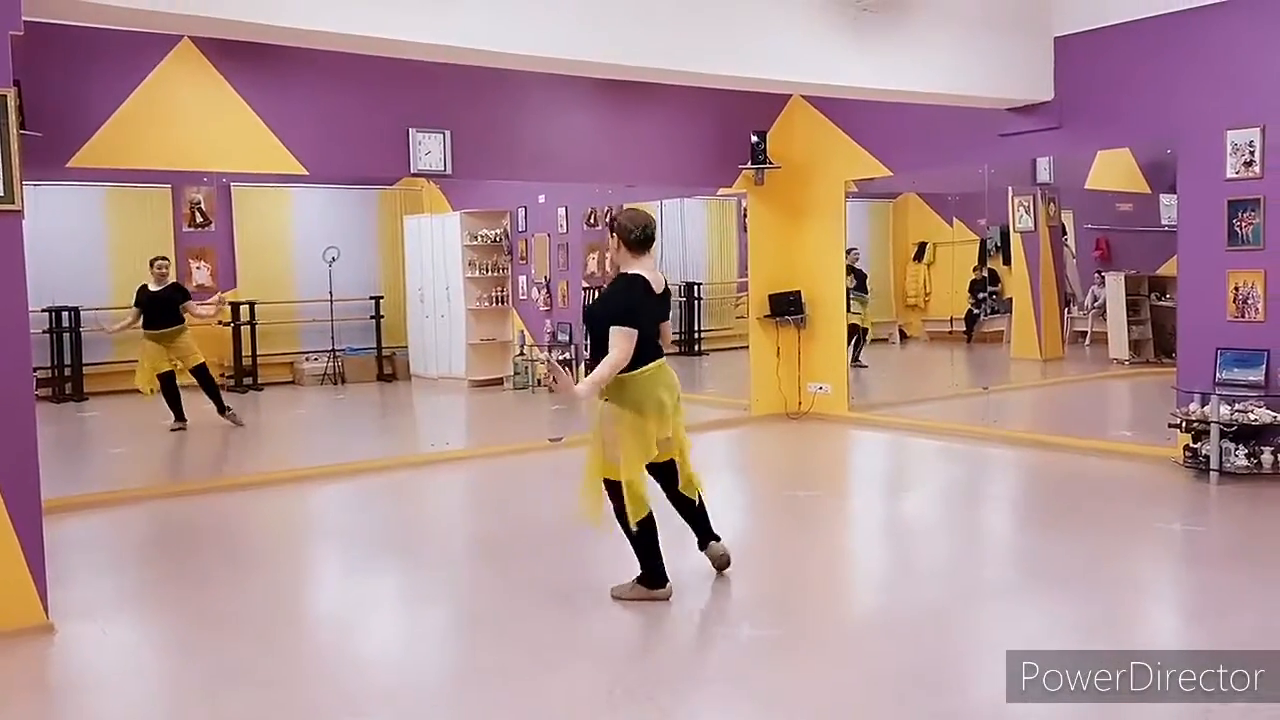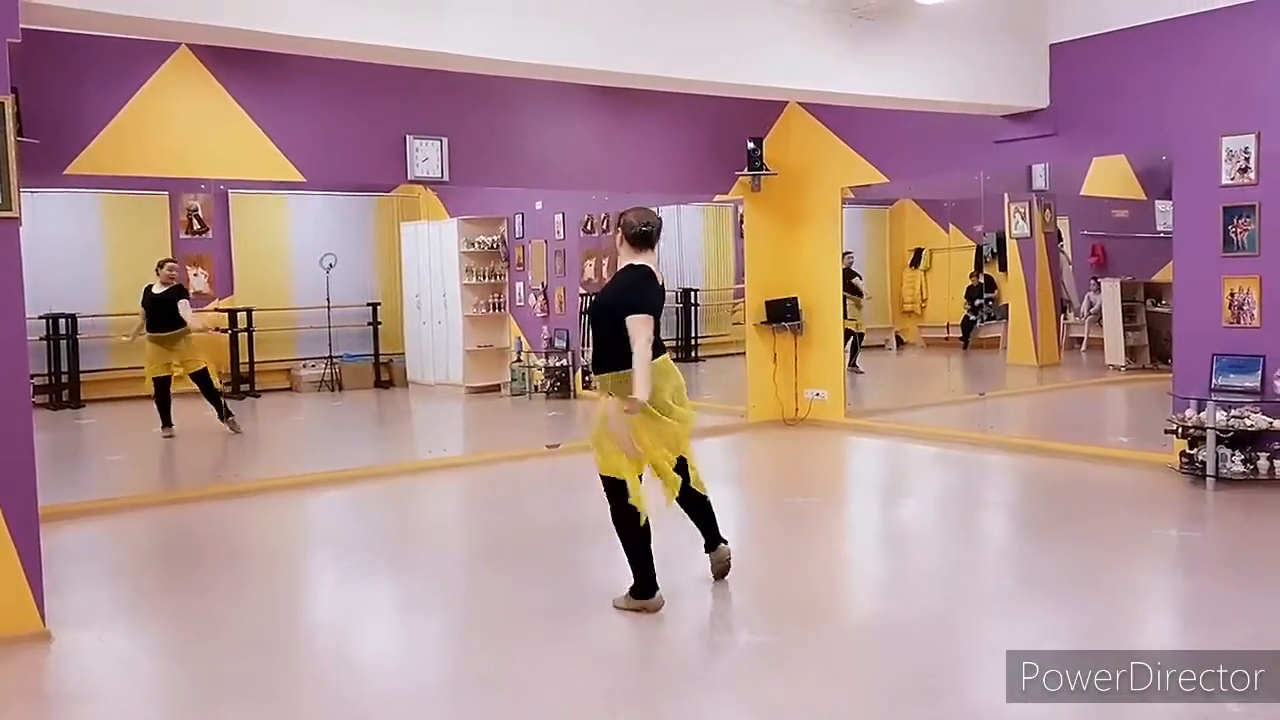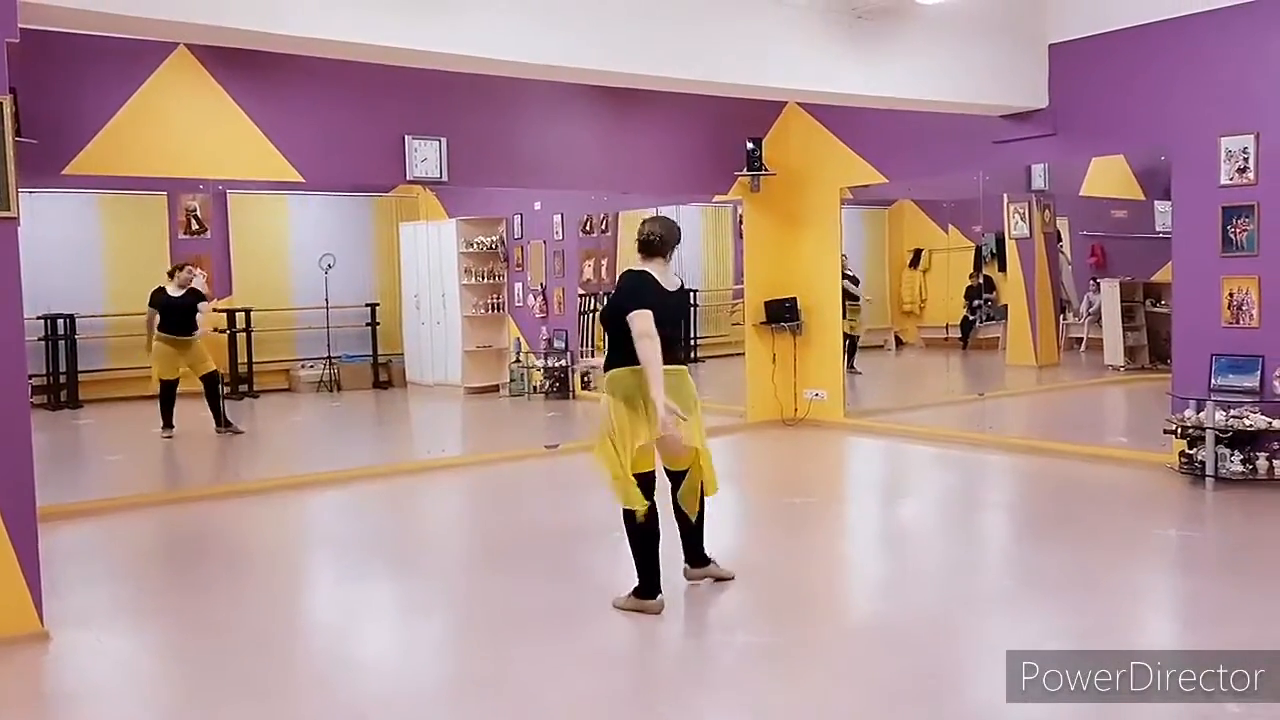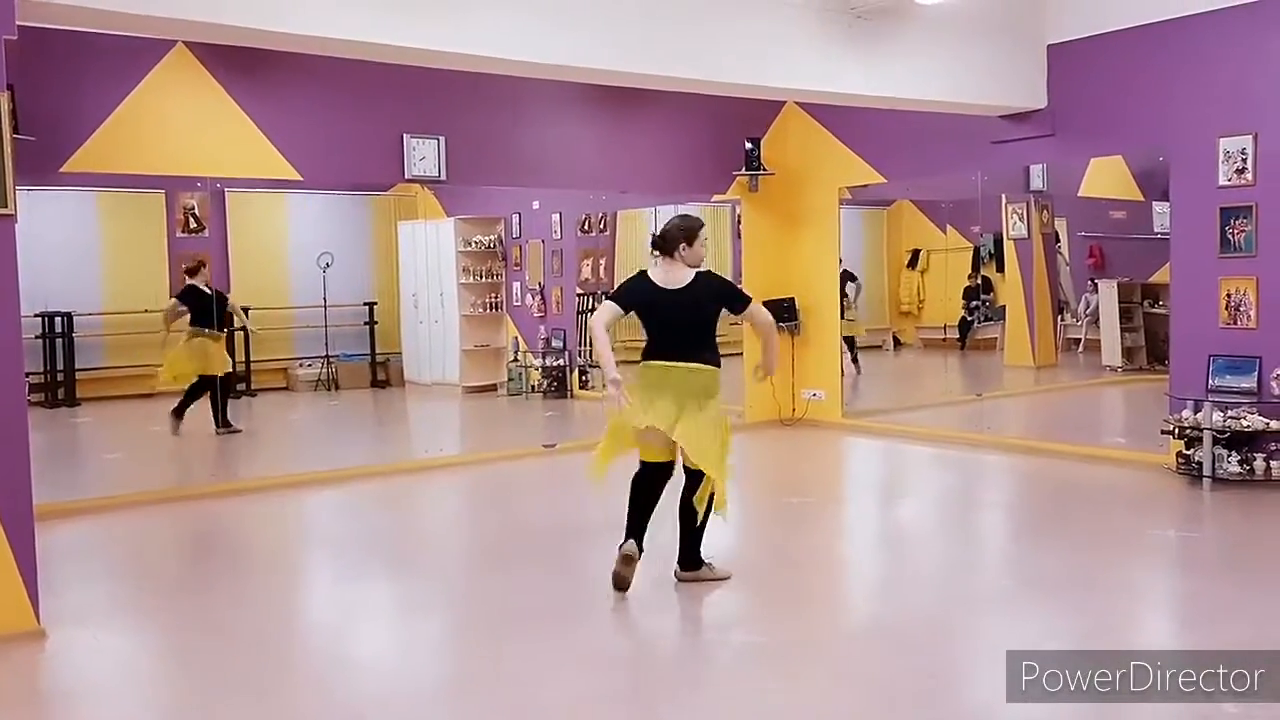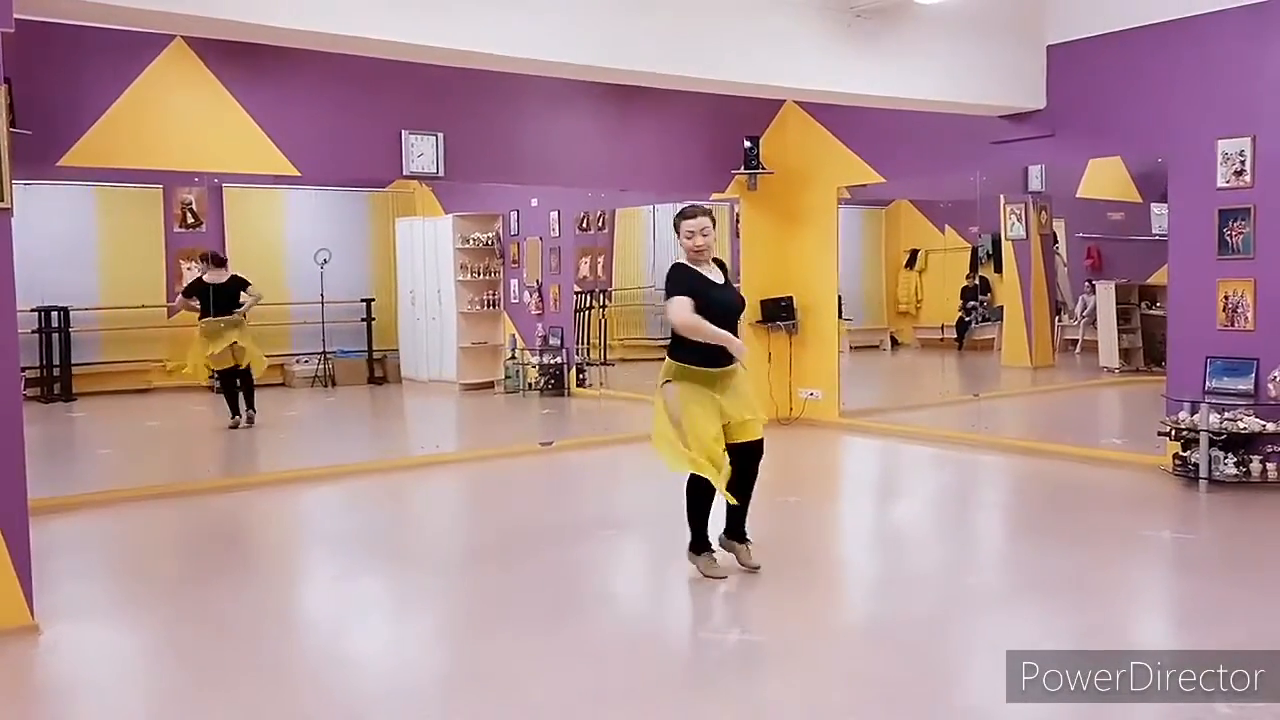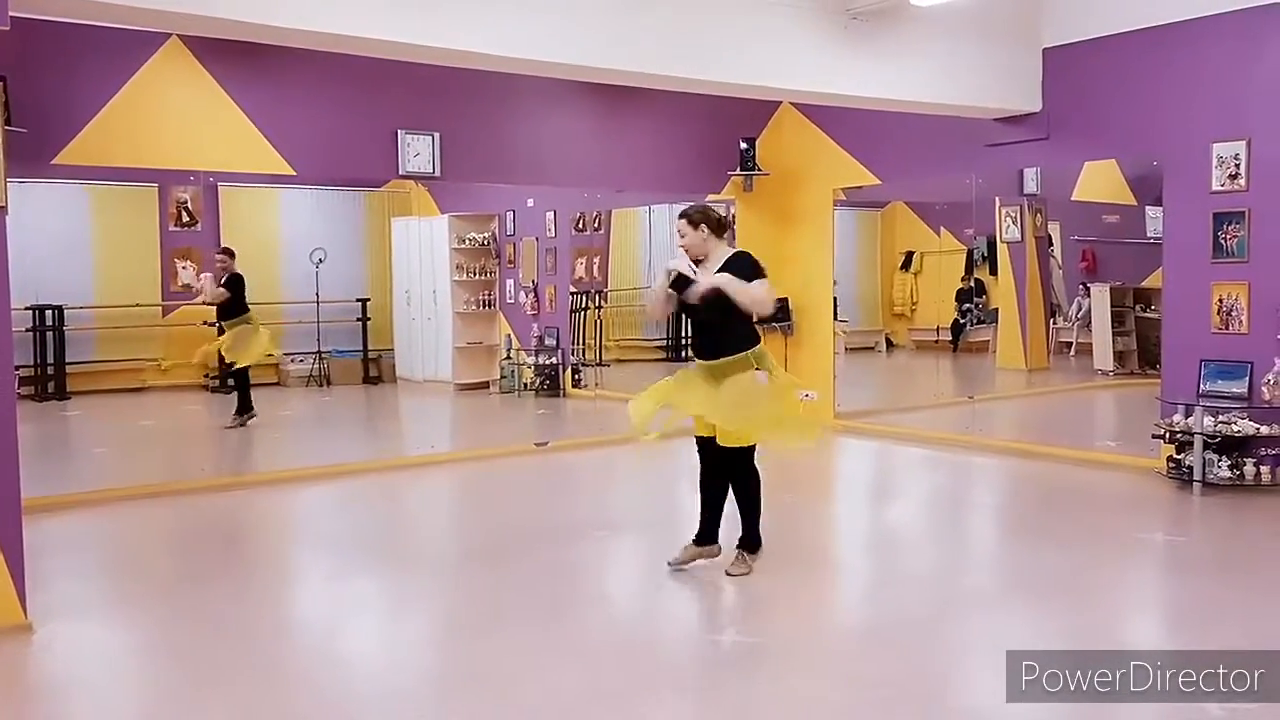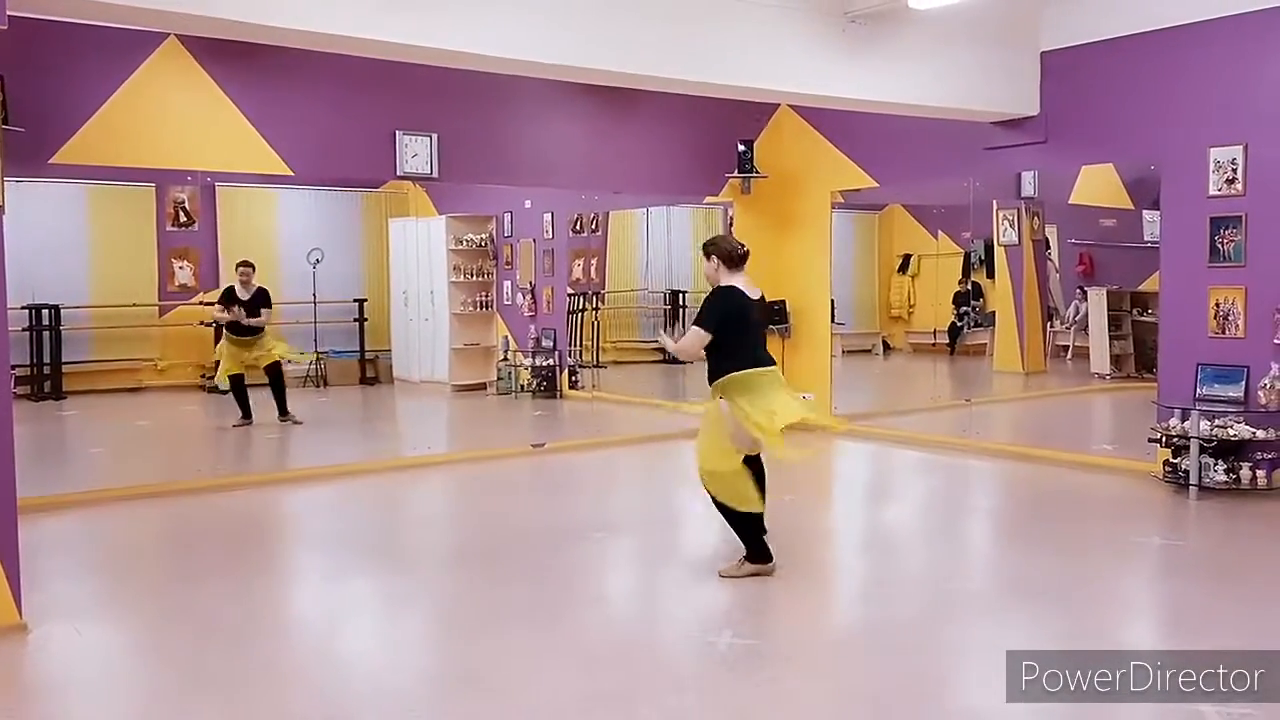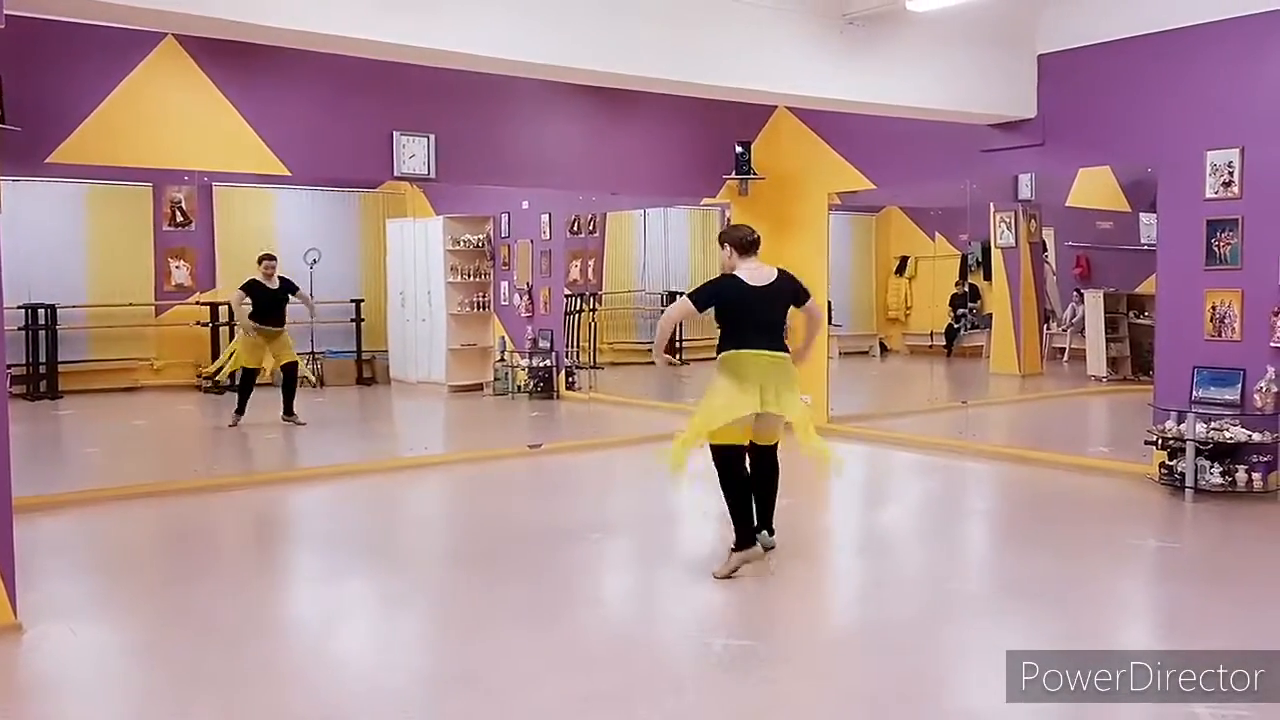
dt=0.3s
person 1, frame 1
left shoulder: (625, 287)
right shoulder: (657, 282)
left elbow: (620, 354)
left wrist: (584, 390)
left hip: (628, 397)
right hip: (658, 388)
left knee: (623, 487)
right knee: (669, 471)
left ankle: (653, 580)
right ankle: (711, 540)
person 1, frame 2
left shoulder: (631, 278)
right shoulder: (647, 275)
left elbow: (642, 341)
left wrist: (638, 392)
left hip: (630, 390)
right hip: (661, 382)
left knee: (621, 490)
right knee: (677, 469)
left ankle: (644, 591)
right ankle: (716, 543)
person 1, frame 3
left shoulder: (632, 282)
right shoulder: (678, 288)
left elbow: (645, 335)
left wrist: (656, 397)
right wrist: (608, 359)
left hip: (633, 396)
right hip: (679, 387)
left knee: (637, 492)
right knee: (688, 476)
left ankle: (648, 591)
right ankle: (696, 560)
person 1, frame 4
left shoulder: (640, 283)
right shoulder: (710, 284)
left elbow: (598, 323)
right elbow: (764, 321)
left wrist: (611, 372)
right wrist: (769, 360)
left hip: (652, 385)
right hip: (697, 389)
left knee: (653, 471)
right knee: (701, 474)
left ankle: (631, 543)
right ankle: (689, 563)
person 1, frame 5
left shoulder: (717, 268)
right shoulder: (680, 274)
right elbow: (682, 321)
left wrist: (730, 328)
right wrist: (729, 340)
left hip: (726, 377)
right hip: (689, 383)
left knee: (750, 453)
right knee: (708, 466)
left ankle: (736, 535)
right ankle: (700, 548)
person 1, frame 6
left shoulder: (741, 263)
right shoulder: (687, 269)
left elbow: (763, 307)
right elbow: (657, 313)
left wrist: (720, 281)
right wrist: (671, 277)
left hip: (742, 372)
right hip: (706, 374)
left knee: (737, 460)
right knee: (709, 457)
left ankle: (750, 546)
right ankle: (705, 540)
person 1, frame 7
left shoulder: (720, 299)
right shoulder: (755, 295)
left elbow: (688, 349)
left wrist: (668, 341)
right wrist: (696, 343)
left hip: (739, 393)
right hip: (765, 386)
left knee: (719, 474)
right knee: (747, 457)
left ankle: (759, 556)
right ankle: (754, 530)
person 1, frame 8
left shoulder: (723, 286)
right shoulder: (782, 279)
left elbow: (671, 315)
right elbow: (816, 314)
left wrist: (658, 351)
right wrist: (802, 350)
left hip: (736, 374)
right hip: (778, 371)
left knee: (729, 457)
right knee: (765, 451)
left ankle: (745, 542)
right ankle: (765, 530)
person 2, frame 1
left shoulder: (177, 288)
right shoulder: (143, 291)
left elbow: (195, 311)
right elbow: (133, 319)
left wrist: (215, 309)
right wrist: (113, 329)
left hip: (179, 336)
right hip: (153, 341)
left knee: (202, 373)
right knee: (167, 379)
left ankle: (224, 410)
right ankle: (179, 419)
person 2, frame 2
left shoulder: (179, 290)
right shoulder: (148, 290)
left elbow: (185, 308)
right elbow: (143, 317)
left wrist: (194, 324)
right wrist: (132, 336)
left hip: (180, 339)
right hip: (155, 342)
left knee: (203, 378)
right knee: (161, 385)
left ankle: (226, 415)
right ankle: (166, 425)
person 2, frame 3
left shoulder: (194, 293)
right shoulder: (159, 293)
left elbow: (204, 309)
right elbow: (150, 317)
left wrist: (202, 325)
right wrist: (149, 341)
left hip: (191, 343)
right hip: (166, 344)
left knee: (212, 380)
right knee: (168, 386)
left ankle: (222, 424)
right ankle: (167, 426)
person 2, frame 4
left shoulder: (211, 291)
right shoulder: (190, 289)
left elbow: (231, 305)
right elbow: (169, 308)
left wrist: (246, 323)
right wrist: (167, 332)
left hip: (214, 340)
right hip: (200, 338)
left knee: (224, 380)
right knee: (207, 381)
left ankle: (222, 423)
right ankle: (177, 413)
person 2, frame 5
left shoulder: (198, 283)
right shoulder: (235, 279)
left elbow: (180, 304)
right elbow: (256, 295)
right wrist: (244, 309)
left hip: (210, 331)
right hip: (235, 328)
left knee: (223, 374)
right knee: (244, 370)
left ankle: (236, 415)
right ankle: (250, 410)
person 2, frame 6
left shoulder: (234, 278)
right shoulder: (226, 277)
left elbow: (214, 297)
right elbow: (212, 300)
right wrist: (207, 293)
left hip: (242, 327)
right hip: (233, 328)
left knee: (239, 370)
right knee: (238, 370)
left ankle: (243, 411)
right ankle: (246, 410)
person 2, frame 7
left shoulder: (262, 292)
right shoulder: (229, 291)
left elbow: (266, 319)
right elbow: (216, 314)
left wrist: (245, 320)
right wrist: (229, 317)
left hip: (258, 340)
right hip: (233, 342)
left knee: (274, 372)
right knee: (236, 381)
left ankle: (284, 413)
right ankle: (246, 416)
person 2, frame 8
left shoulder: (284, 282)
right shoulder: (253, 284)
left elbow: (303, 296)
right elbow: (235, 300)
left wrist: (311, 307)
right wrist: (244, 323)
left hip: (278, 334)
right hip: (256, 334)
left knee: (291, 369)
right knee: (249, 374)
left ankle: (288, 413)
right ankle: (239, 412)
